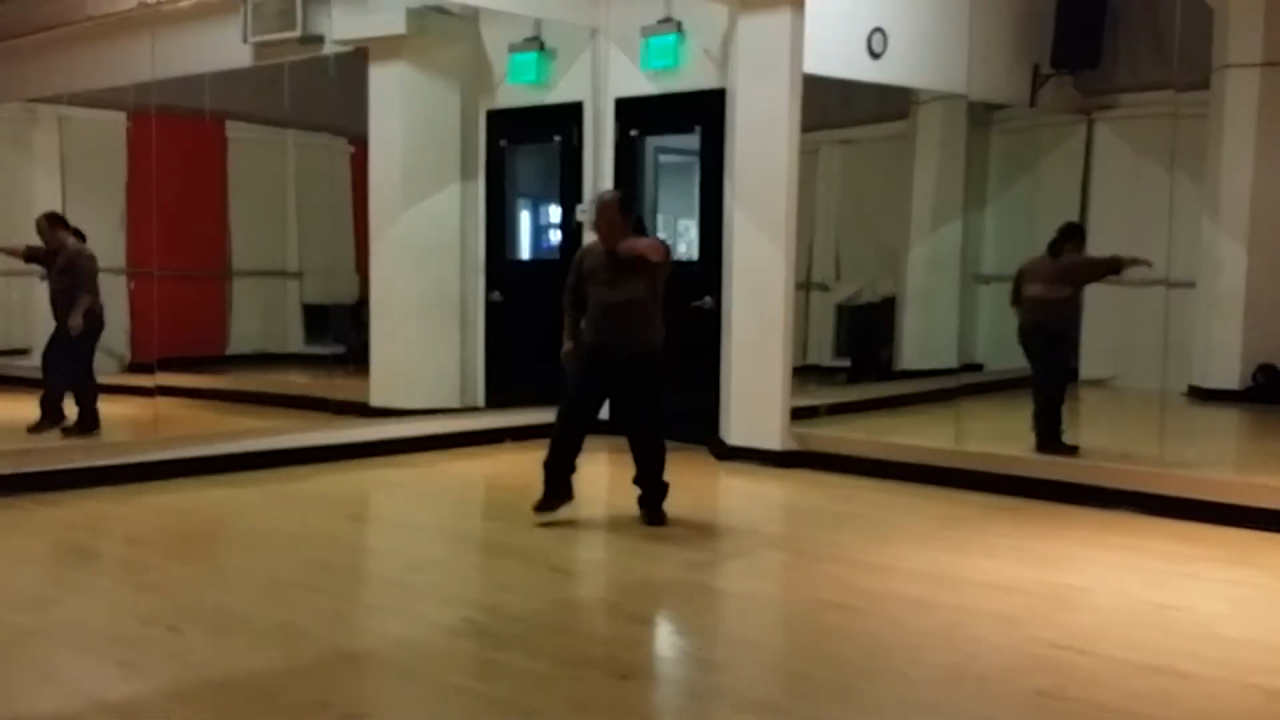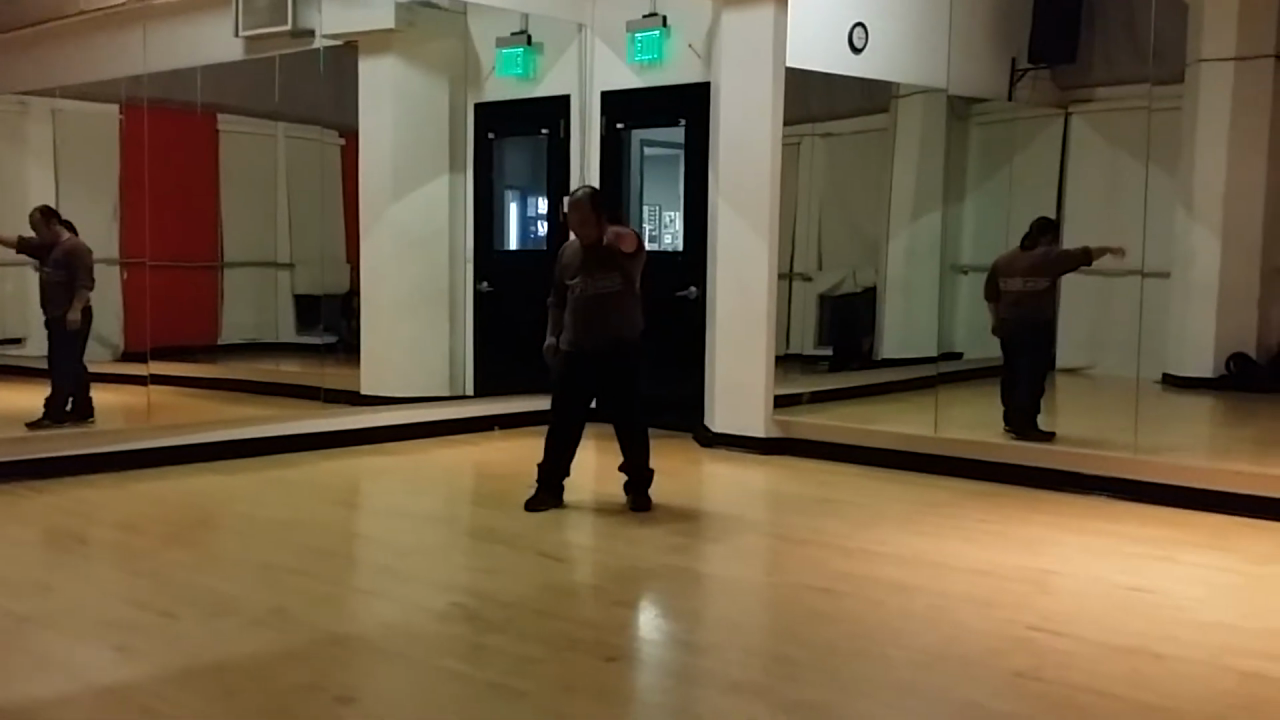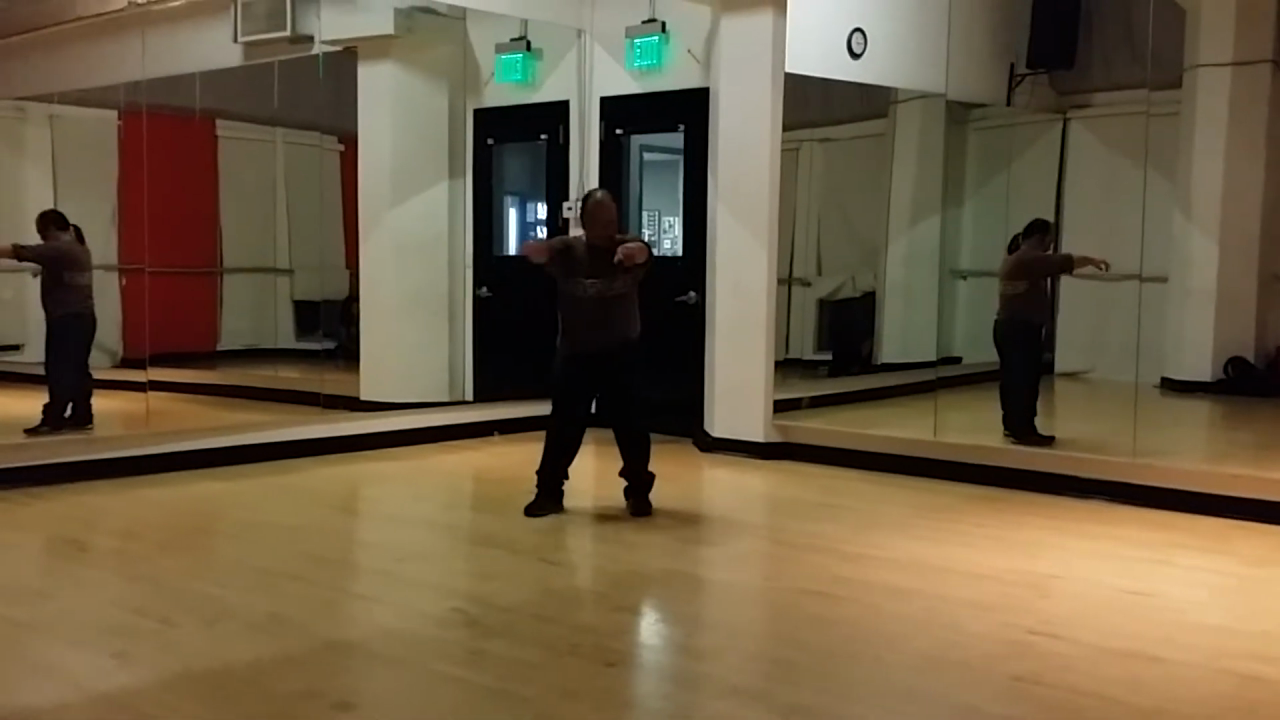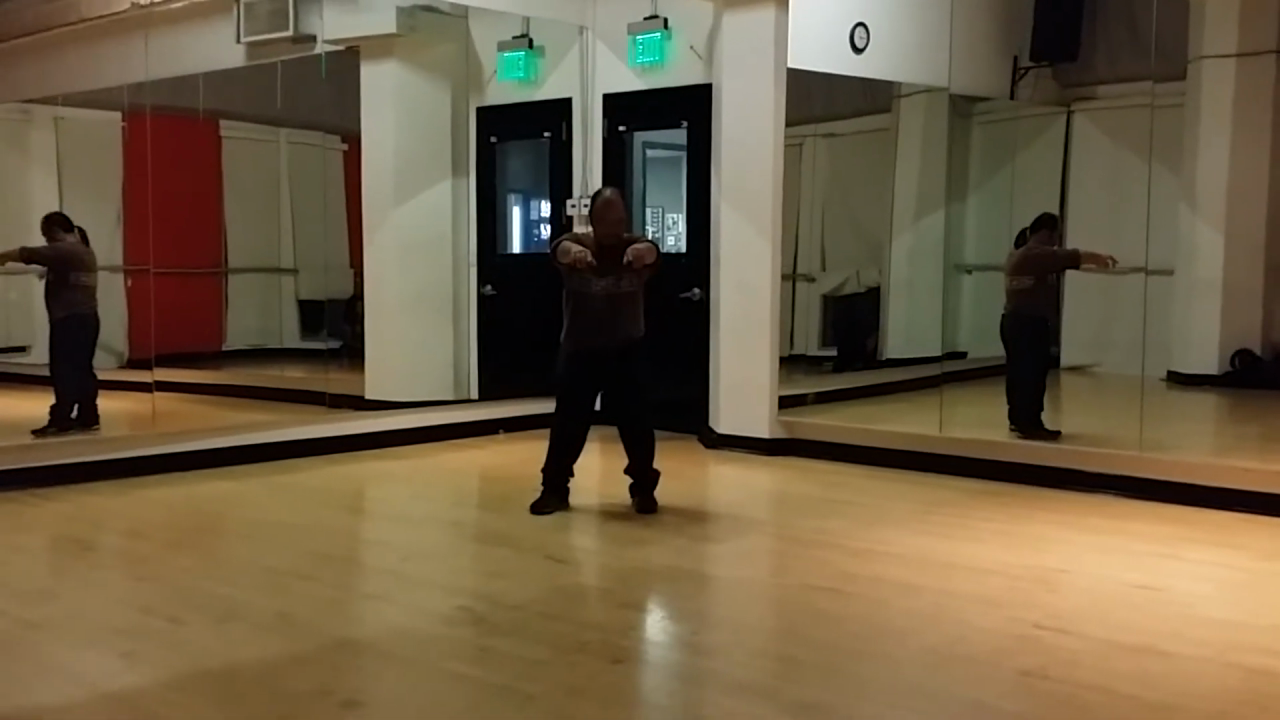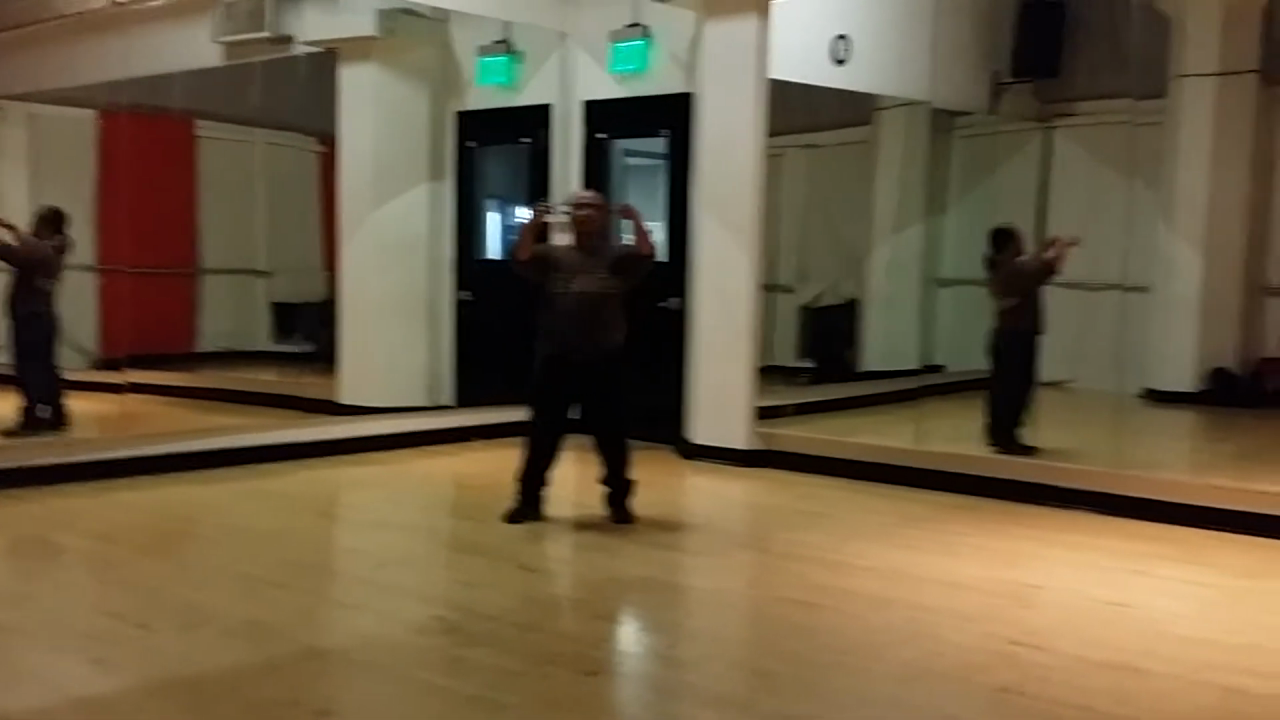
dt=1s
person 1, frame 1
left shoulder: (649, 254)
right shoulder: (587, 255)
left elbow: (659, 252)
right elbow: (572, 302)
left wrist: (640, 246)
right wrist: (569, 339)
left hip: (640, 358)
right hip: (593, 355)
left knee: (646, 431)
right knee: (571, 419)
left ankle: (652, 500)
right ankle: (558, 486)
person 1, frame 2
left shoulder: (622, 248)
right shoulder: (567, 252)
left elbow: (633, 245)
right elbow: (558, 299)
left wrist: (620, 235)
right wrist: (552, 335)
left hip: (620, 351)
right hip: (574, 352)
left knee: (629, 421)
right knee: (563, 421)
left ankle: (638, 487)
right ankle: (549, 487)
person 1, frame 3
left shoulder: (629, 251)
right shoulder: (567, 249)
left elbow: (642, 253)
right elbow: (545, 255)
left wrist: (633, 250)
right wrist: (535, 250)
left hip: (622, 355)
right hip: (577, 355)
left knee: (630, 427)
right knee: (564, 425)
left ankle: (638, 492)
right ankle: (549, 491)
person 1, frame 4
left shoulder: (634, 248)
right shoulder: (576, 245)
left elbow: (652, 252)
right elbow: (559, 249)
left wrist: (641, 250)
right wrist: (574, 250)
left hip: (626, 352)
right hip: (578, 352)
left knee: (636, 423)
right knee: (567, 423)
left ankle: (643, 488)
right ankle: (554, 489)
person 1, frame 5
left shoulder: (618, 257)
right shoulder: (552, 256)
left elbow: (645, 256)
right elbow: (522, 260)
left wrist: (637, 224)
right wrist: (532, 227)
left hip: (604, 362)
right hip: (555, 361)
left knee: (611, 433)
right knee: (544, 432)
left ankle: (618, 498)
right ankle: (528, 498)
person 2, frame 1
left shoulder: (1029, 266)
right shoulder: (1075, 265)
left elbow: (1016, 299)
right elbow: (1111, 265)
left wrist: (1025, 321)
right wrist: (1136, 261)
left hip: (1029, 330)
right hip: (1055, 334)
left knee: (1044, 380)
right knee: (1053, 384)
left ankle: (1044, 427)
right ankle: (1048, 439)
person 2, frame 2
left shoulder: (1003, 260)
right shoulder: (1050, 257)
left elbow: (991, 295)
right elbow: (1085, 255)
left wrist: (996, 320)
right wrist: (1110, 250)
left hip: (1008, 325)
right hip: (1036, 327)
left knee: (1013, 372)
right knee: (1033, 375)
left ankle: (1012, 420)
right ankle: (1024, 426)
person 2, frame 3
left shoulder: (1012, 259)
right shoulder: (1032, 259)
right elbow: (1067, 261)
right wrist: (1093, 261)
left hip: (1005, 326)
right hip: (1024, 329)
left knee: (1011, 377)
right knee: (1026, 379)
left ankle: (1012, 425)
right ankle: (1023, 431)
person 2, frame 4
left shoulder: (1017, 255)
right shoulder: (1040, 254)
left elbow: (1063, 259)
right elbow: (1078, 257)
left wrist: (1095, 260)
right wrist: (1102, 258)
left hip: (1013, 320)
right hip: (1031, 323)
left knee: (1018, 372)
right knee: (1033, 373)
left ankle: (1018, 418)
right ankle: (1030, 424)
person 2, frame 5
left shoulder: (1000, 270)
right shoulder: (1018, 271)
right elbow: (1050, 264)
left wrist: (1049, 246)
right wrist: (1063, 246)
left hip: (1004, 336)
right hip: (1018, 338)
left knee: (1003, 386)
right knee: (1015, 388)
left ankle: (998, 433)
right ankle: (1007, 438)
person 3, frame 1
left shoulder: (79, 254)
right shoulder: (57, 254)
left elbow: (87, 288)
right elbow: (28, 253)
left wrist: (77, 315)
left hip: (82, 321)
right hip: (74, 321)
left knee: (55, 362)
right knee: (80, 371)
left ankle: (53, 414)
right ankle: (88, 421)
person 3, frame 2
left shoulder: (76, 248)
right shoulder: (47, 247)
left elbow: (85, 283)
right elbow: (19, 243)
left wrist: (76, 310)
left hip: (71, 318)
right hip: (57, 317)
left knee: (61, 364)
right knee: (70, 364)
left ankle: (55, 414)
right ankle: (82, 411)
person 3, frame 3
left shoulder: (59, 250)
right shoulder: (78, 248)
left elbow: (20, 252)
right elbow: (34, 252)
left hip: (67, 320)
right hip: (81, 319)
left knee: (59, 370)
right knee: (77, 369)
left ankle: (53, 420)
right ankle: (82, 417)
person 3, frame 4
left shoulder: (63, 251)
right shoulder: (84, 251)
left elbow: (27, 254)
right elbow: (40, 256)
left hip: (69, 321)
right hip: (86, 319)
left knee: (64, 371)
right knee: (82, 369)
left ankle: (61, 421)
right ankle: (88, 417)
person 3, frame 5
left shoulder: (38, 252)
right shoulder: (50, 250)
left hip: (30, 319)
right hip: (41, 318)
left knee: (30, 370)
right knee: (43, 368)
left ankle: (35, 419)
right ankle: (55, 417)
